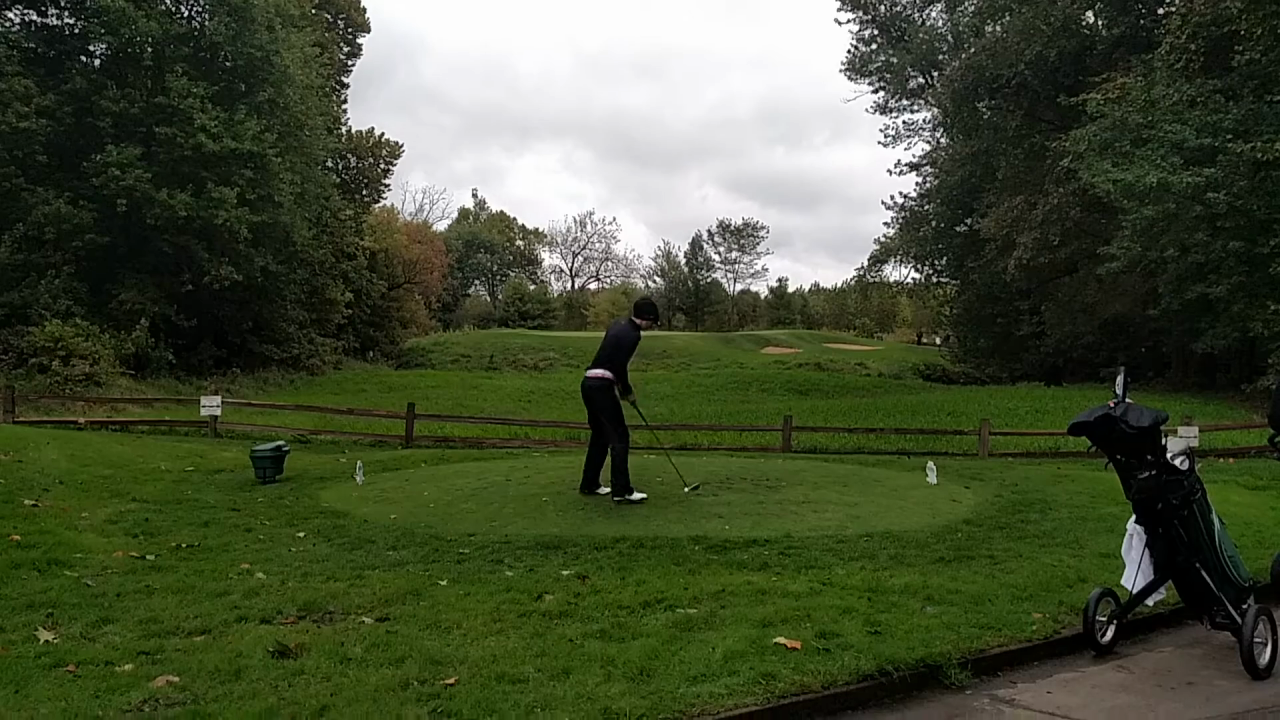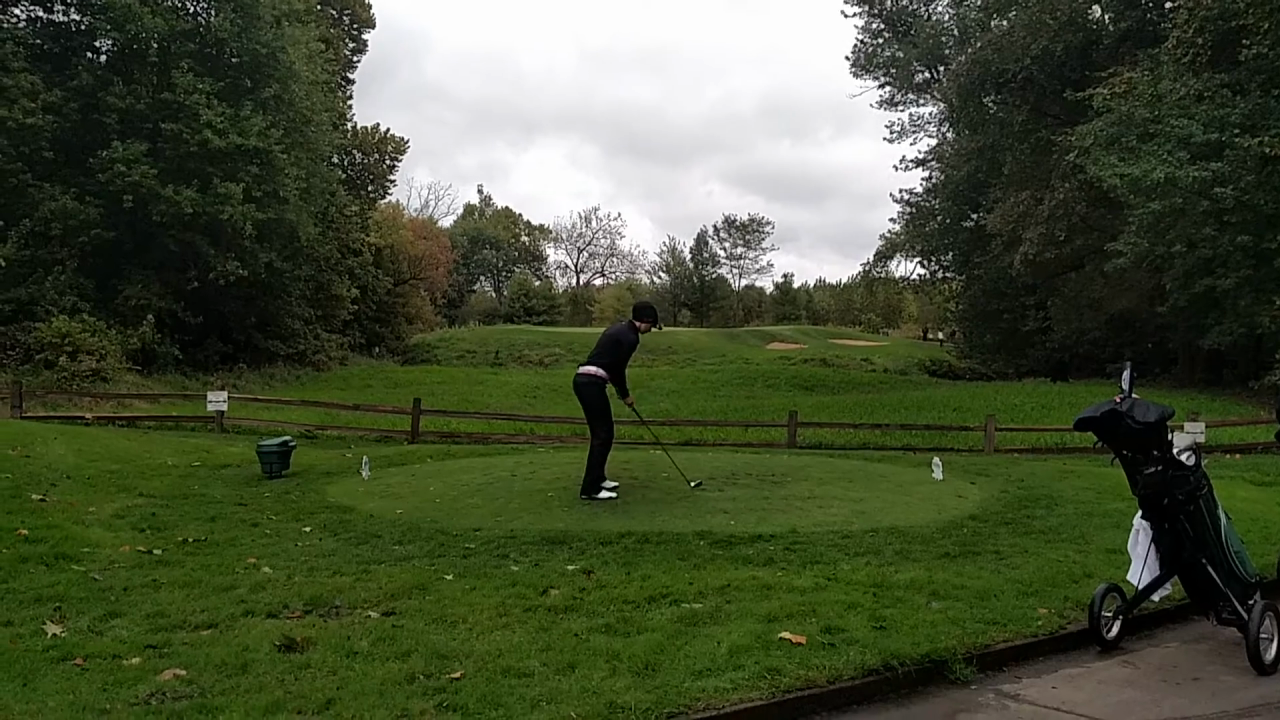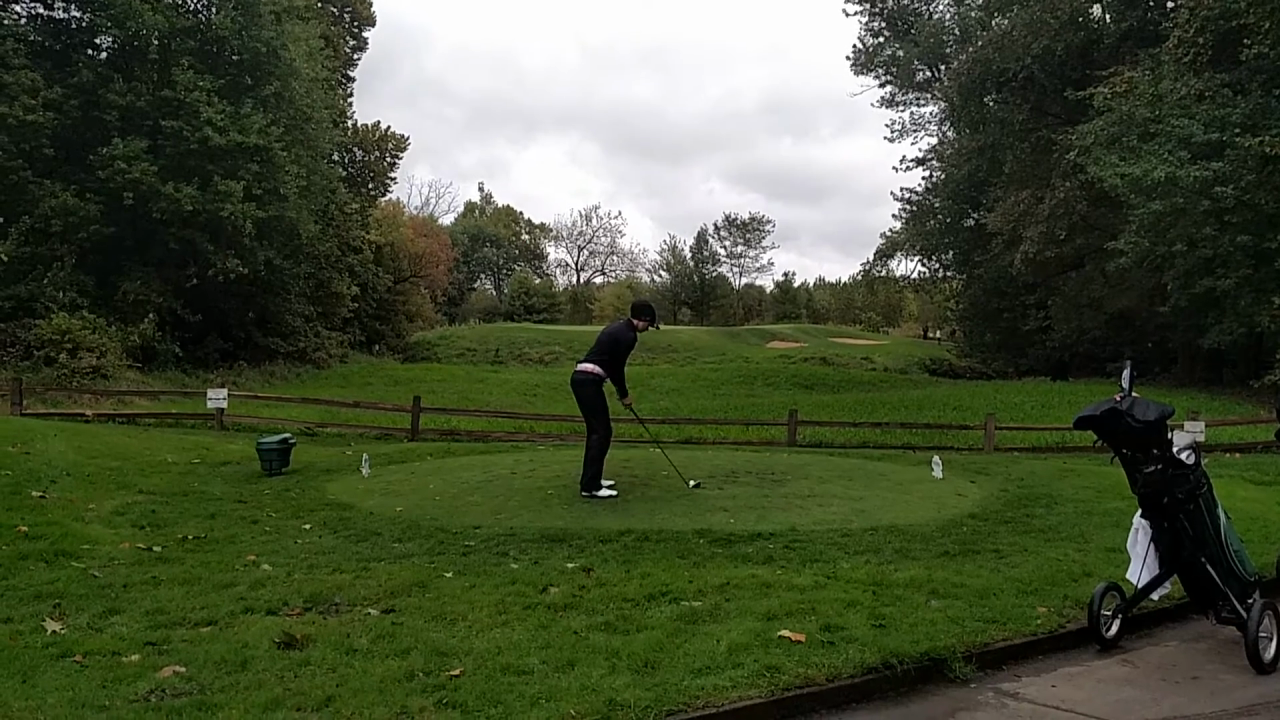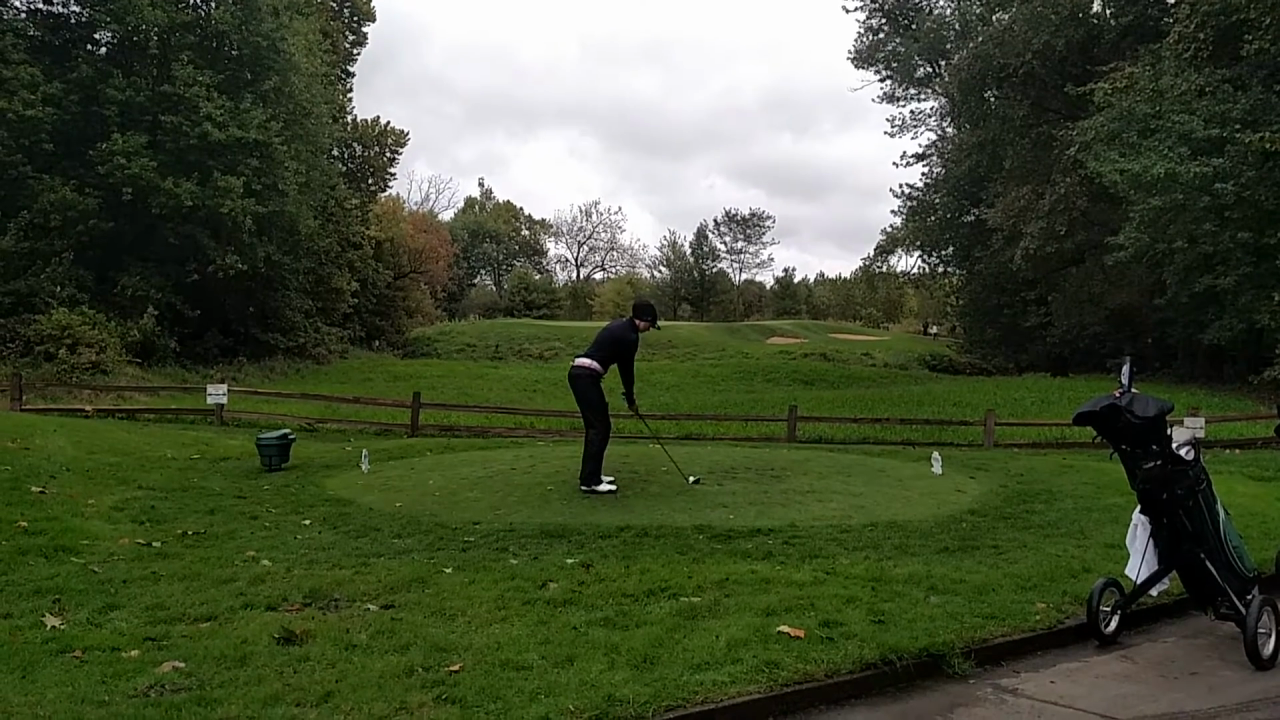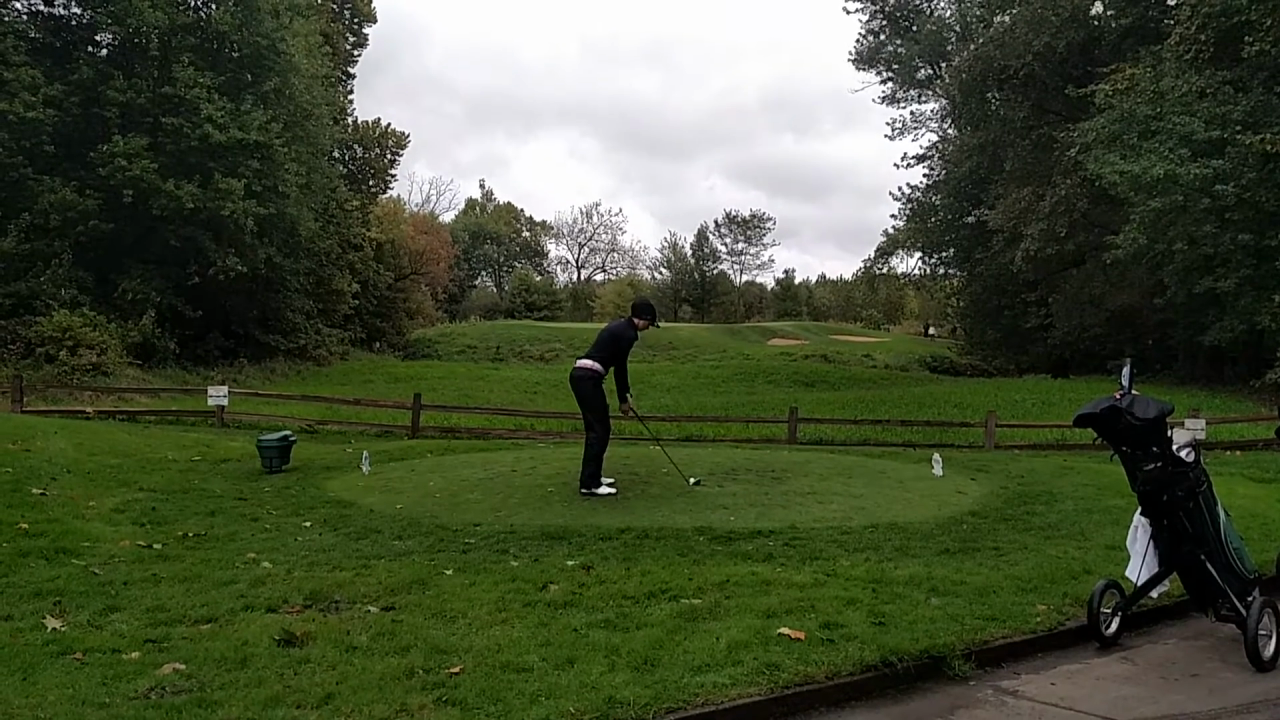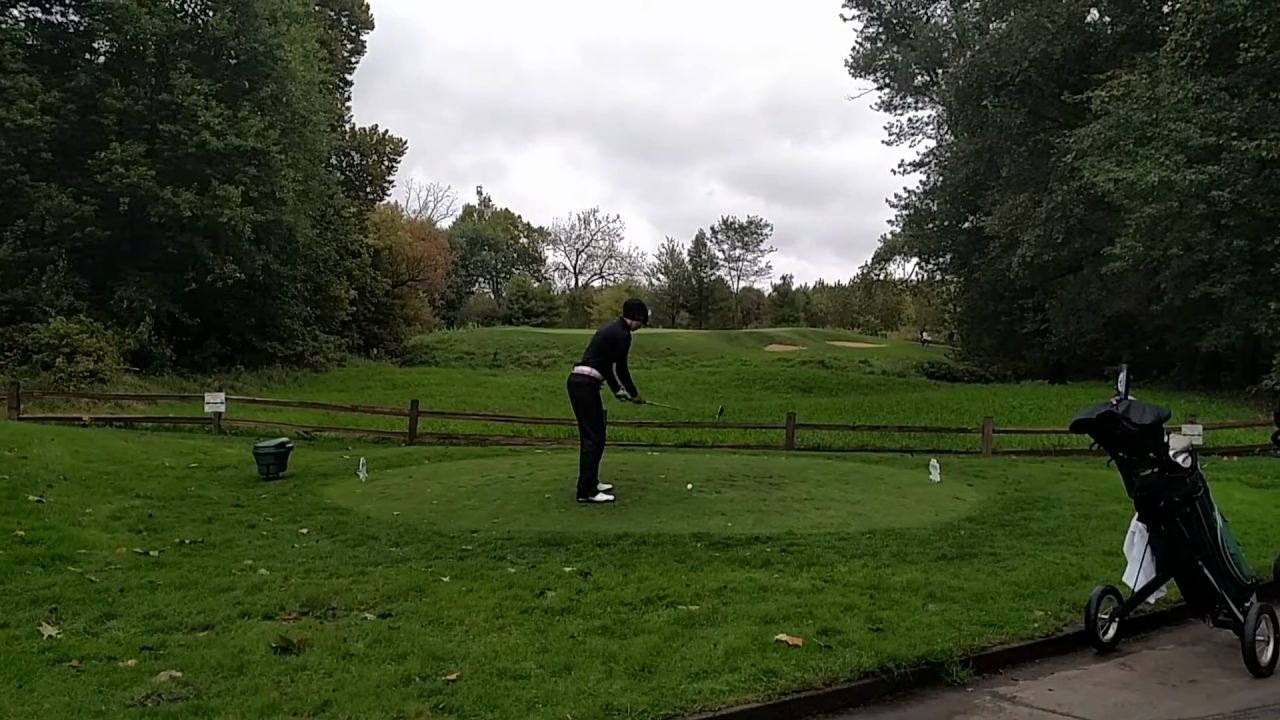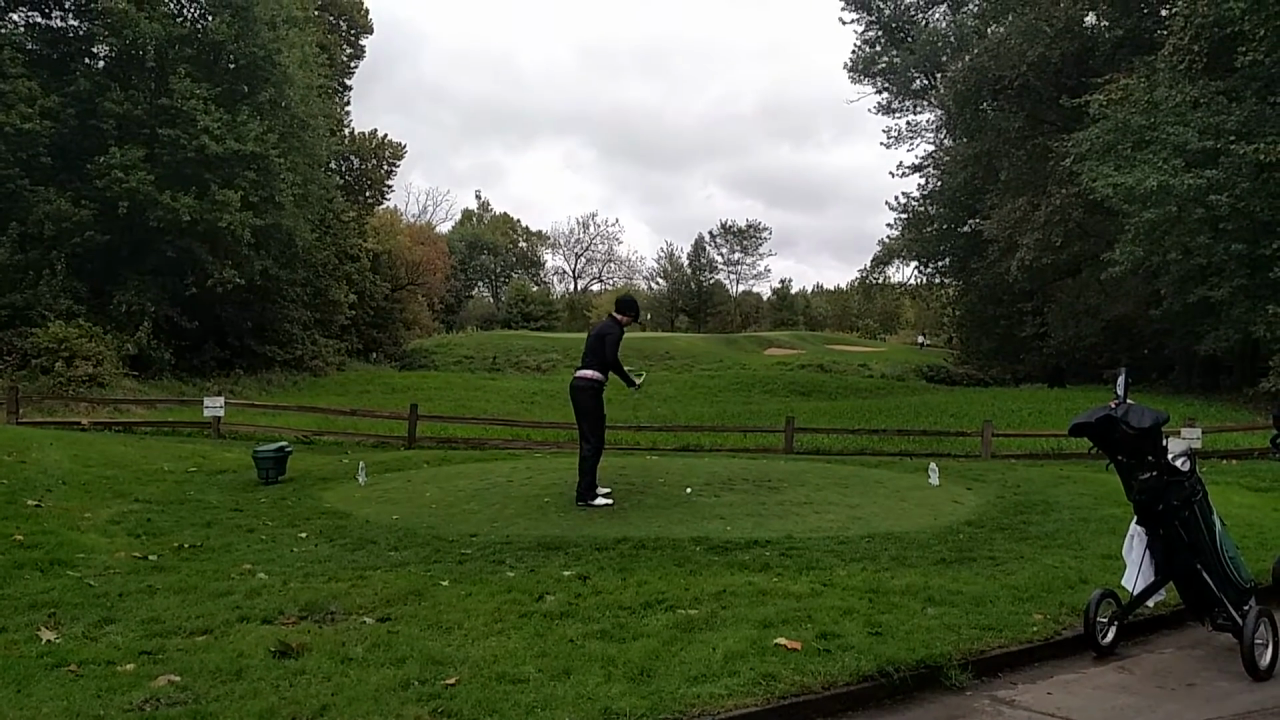
dt=0.5s
person 1, frame 1
left shoulder: (619, 326)
right shoulder: (631, 335)
right elbow: (619, 367)
left wrist: (621, 389)
right wrist: (628, 392)
left hip: (590, 383)
right hip: (601, 386)
left knee: (600, 434)
right knee: (619, 436)
left ankle: (589, 483)
right ankle: (622, 490)
person 1, frame 2
left shoulder: (619, 328)
right shoulder: (630, 337)
right elbow: (618, 369)
left wrist: (620, 391)
right wrist: (625, 394)
left hip: (583, 379)
right hip: (592, 383)
left knee: (600, 432)
right knee: (604, 434)
left ankle: (597, 478)
right ankle: (590, 488)
person 1, frame 3
left shoulder: (617, 327)
right shoulder: (628, 336)
right elbow: (617, 367)
left wrist: (621, 391)
right wrist: (624, 394)
left hip: (581, 377)
right hip: (589, 380)
left knee: (596, 430)
right knee: (602, 432)
left ankle: (590, 478)
right ankle: (590, 486)
person 1, frame 4
left shoulder: (620, 325)
right shoulder: (629, 336)
left elbow: (622, 366)
right elbow: (627, 369)
left wrist: (629, 394)
right wrist: (630, 400)
left hip: (579, 373)
right hip: (586, 376)
left knee: (595, 426)
right knee: (601, 427)
left ankle: (590, 473)
right ankle: (590, 480)
person 1, frame 5
left shoulder: (620, 326)
right shoulder: (628, 333)
left elbow: (617, 364)
right elbow: (619, 367)
left wrist: (626, 393)
right wrist: (623, 400)
left hip: (582, 375)
right hip: (588, 377)
left knee: (596, 428)
right knee: (600, 429)
left ankle: (592, 476)
right ankle: (589, 483)
person 1, frame 6
left shoulder: (611, 329)
right shoulder: (622, 334)
right elbow: (621, 368)
left wrist: (617, 390)
right wrist: (633, 393)
left hip: (579, 381)
right hip: (585, 384)
left knee: (592, 435)
right knee: (594, 437)
left ankle: (589, 482)
right ankle: (586, 491)
person 1, frame 7
left shoulder: (601, 325)
right shoulder: (613, 329)
right elbow: (611, 360)
left wrist: (622, 371)
right wrist: (630, 381)
left hip: (581, 384)
right hip: (589, 387)
left knee: (591, 438)
right knee: (593, 440)
left ankle: (588, 486)
right ankle: (585, 495)
